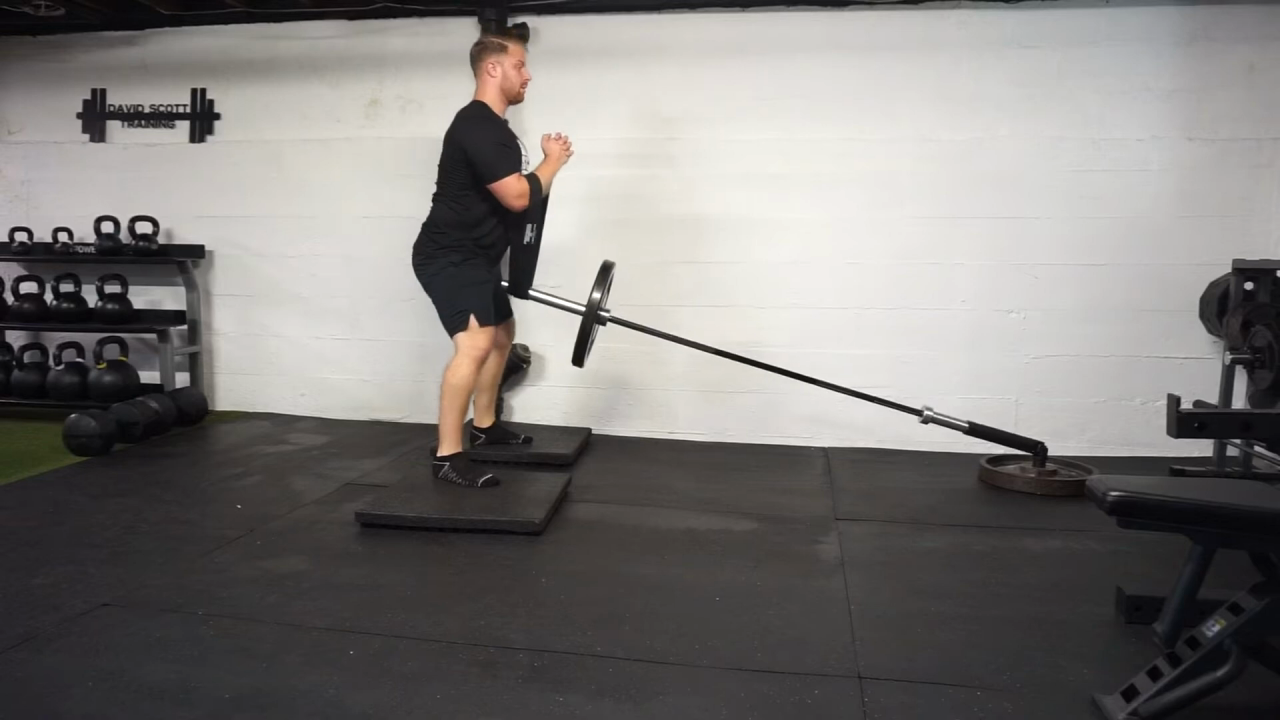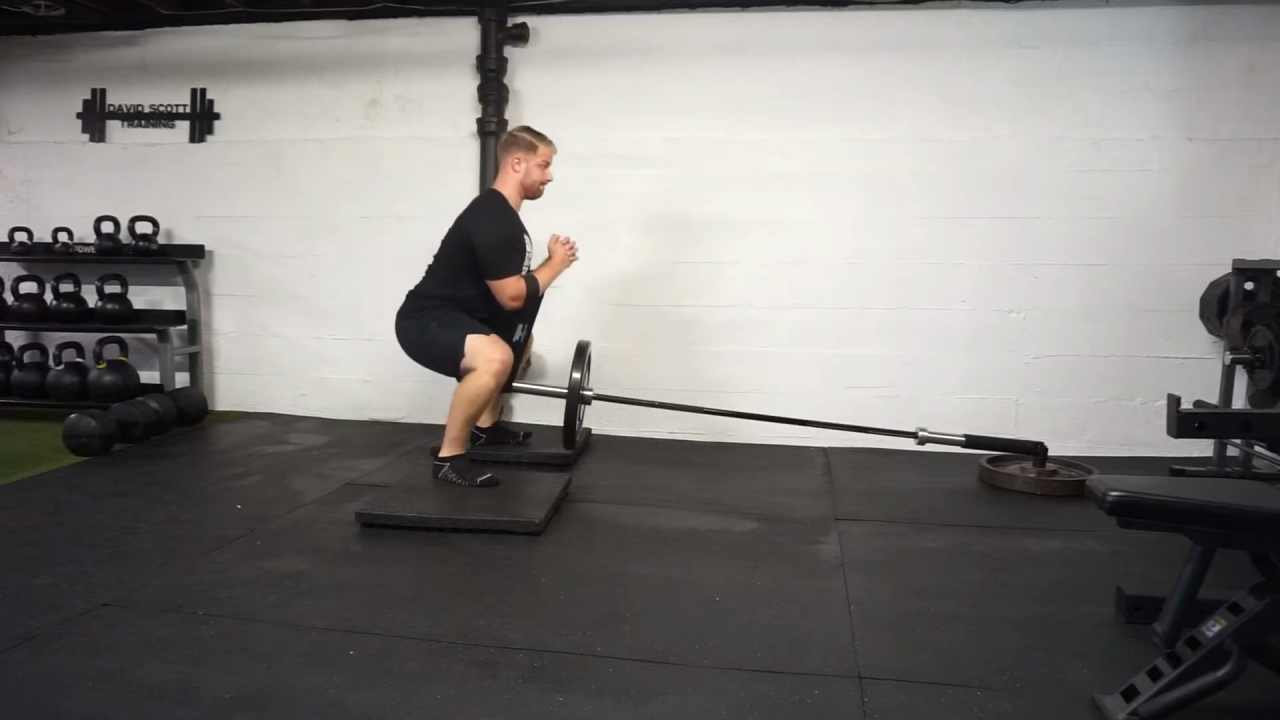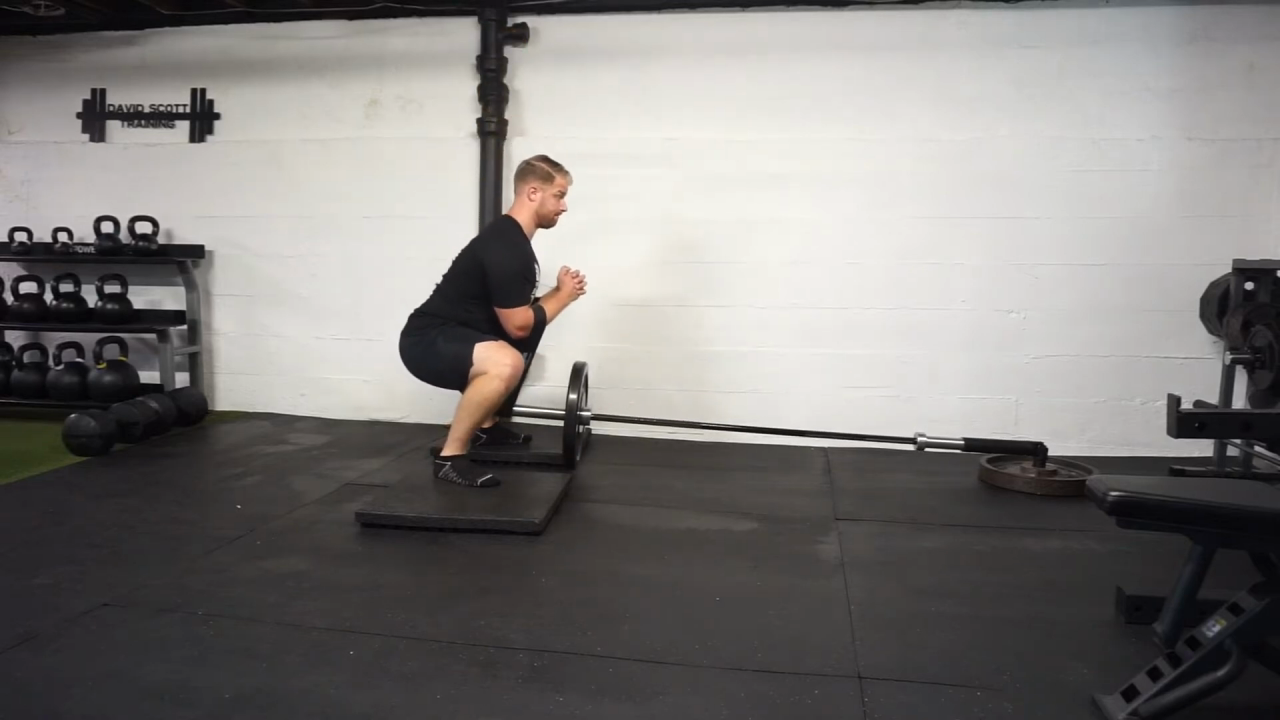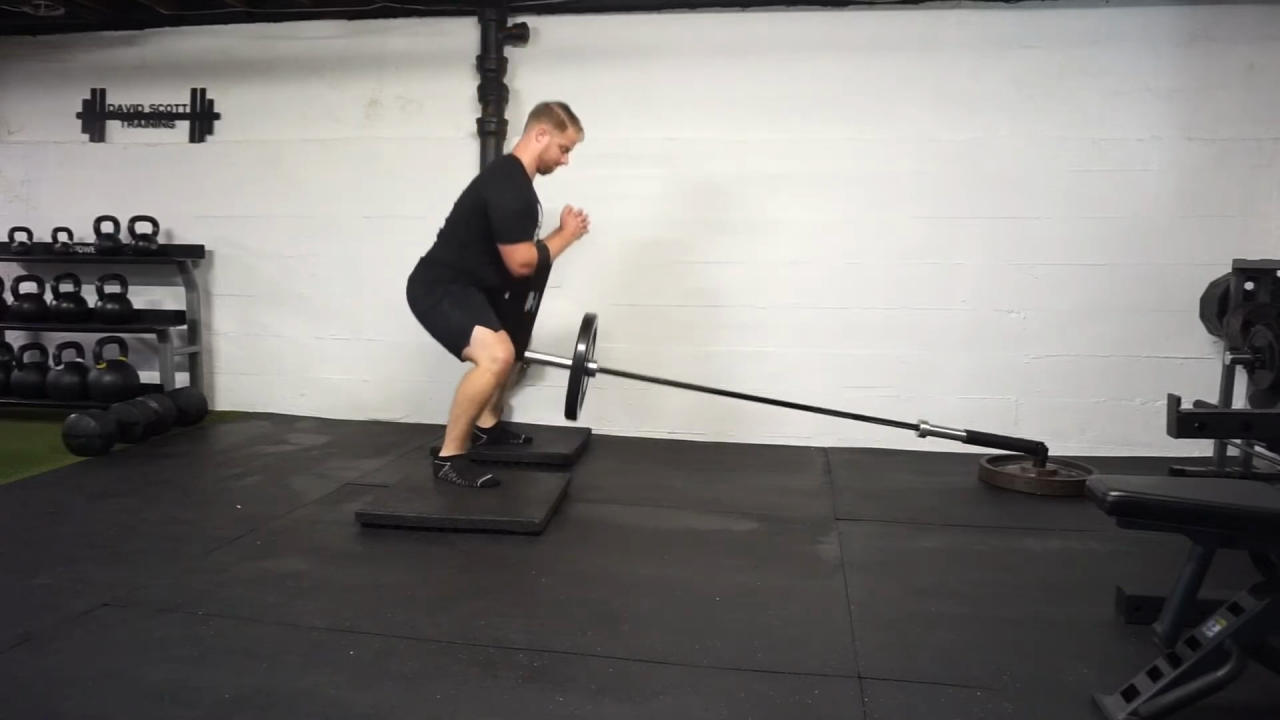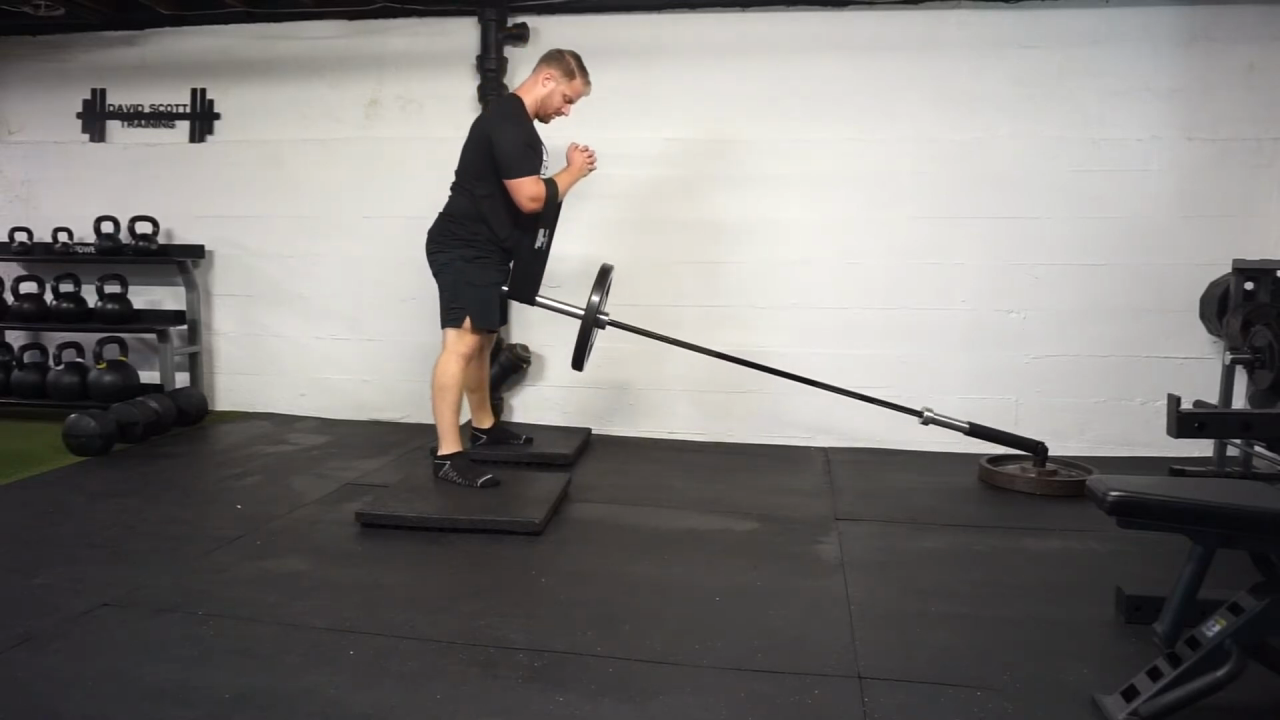
dt=1s
person 1, frame 1
left shoulder: (491, 124)
right shoulder: (477, 126)
left elbow: (512, 193)
right elbow: (518, 196)
right wrist: (554, 159)
left hip: (475, 255)
right hip: (451, 256)
left knee: (500, 335)
right knee: (475, 343)
left ankle: (485, 426)
right ankle: (448, 456)
person 1, frame 2
left shoulder: (502, 214)
right shoulder: (491, 221)
left elbow: (510, 289)
right elbow: (512, 296)
right wrist: (557, 263)
left hip: (458, 313)
right hip: (426, 321)
right knee: (495, 358)
left ankle: (485, 426)
right ankle: (449, 458)
person 1, frame 3
left shoulder: (512, 238)
right shoulder: (506, 249)
left elbow: (517, 315)
right elbow: (518, 325)
left wrist: (561, 292)
right wrist: (565, 295)
left hip: (452, 333)
right hip: (427, 340)
left knee: (522, 351)
right knee: (506, 364)
left ankle: (486, 427)
right ankle: (451, 458)
person 1, frame 4
left shoulder: (513, 179)
right shoulder: (508, 186)
left elbow: (518, 257)
right elbow: (521, 263)
left wrist: (562, 234)
right wrist: (567, 233)
left hip: (466, 283)
right hip: (439, 288)
left knee: (507, 345)
right knee: (497, 355)
left ankle: (485, 425)
right ankle: (450, 456)
person 1, frame 5
left shoulder: (514, 120)
right shoulder: (507, 121)
left elbow: (525, 194)
right elbow: (530, 197)
right wrist: (575, 170)
left hip: (484, 249)
right hip: (464, 250)
left knee: (481, 342)
right knee: (462, 344)
left ankle: (484, 427)
right ankle: (448, 455)
